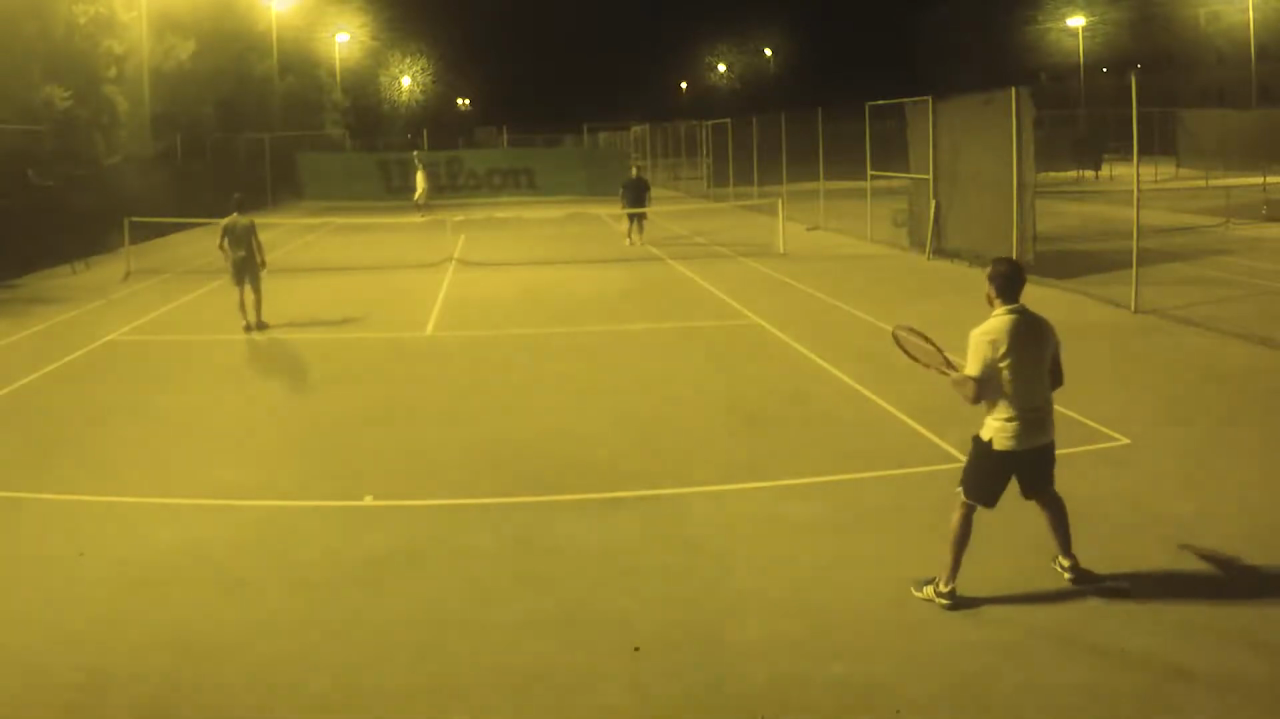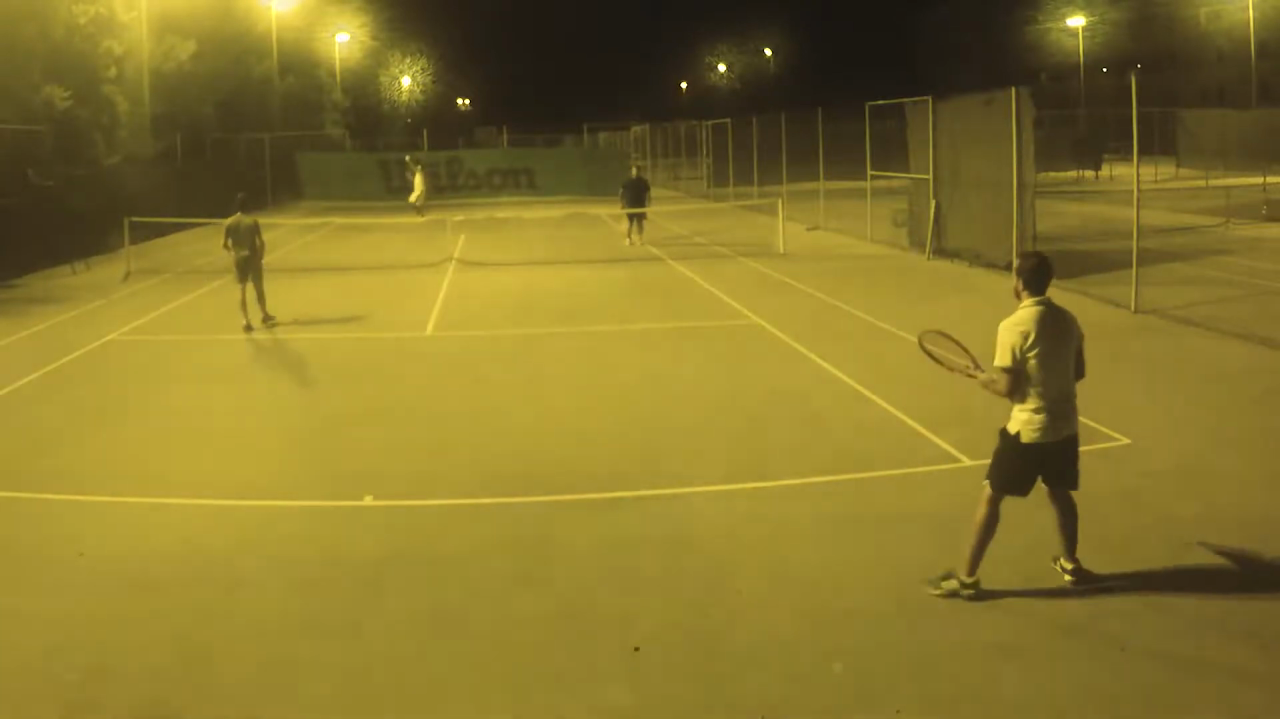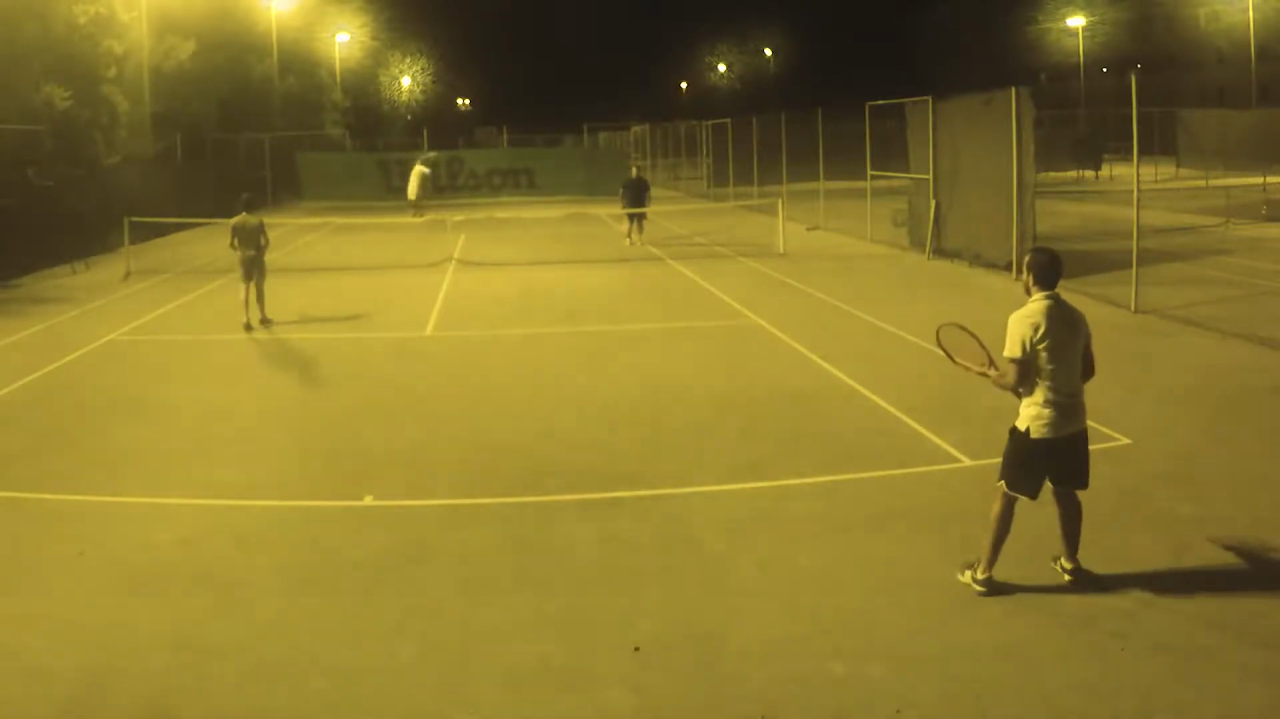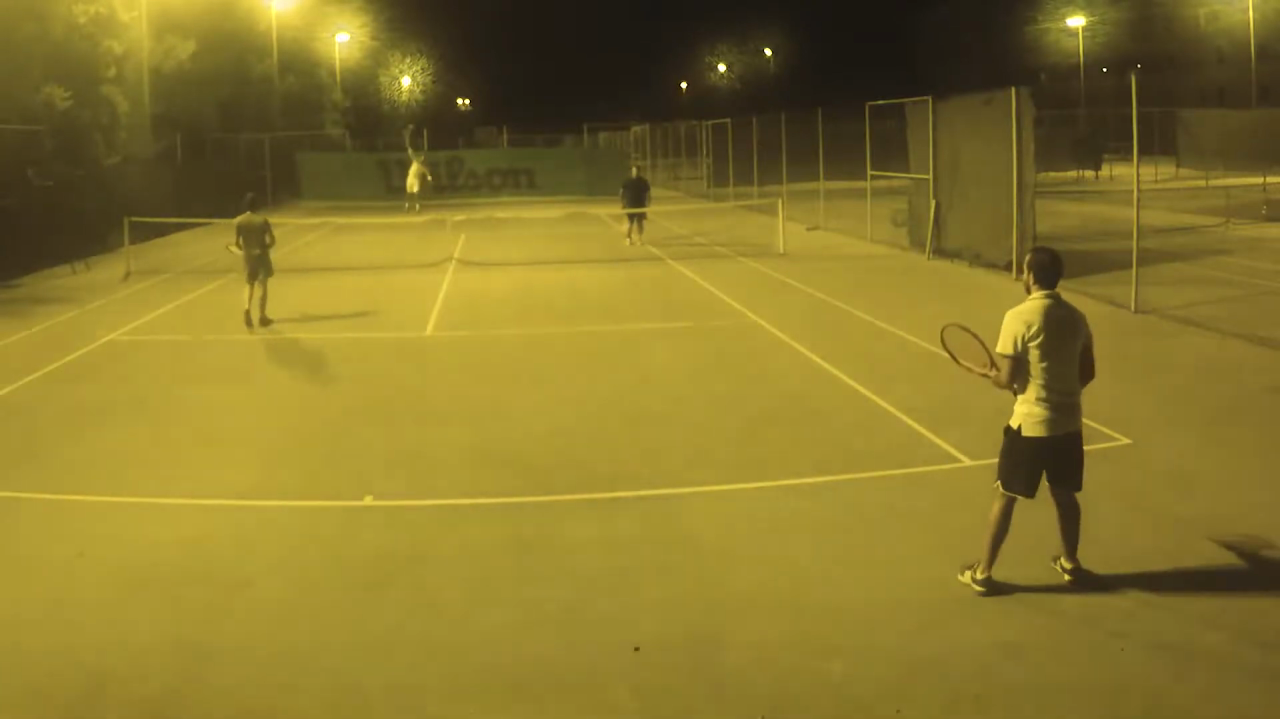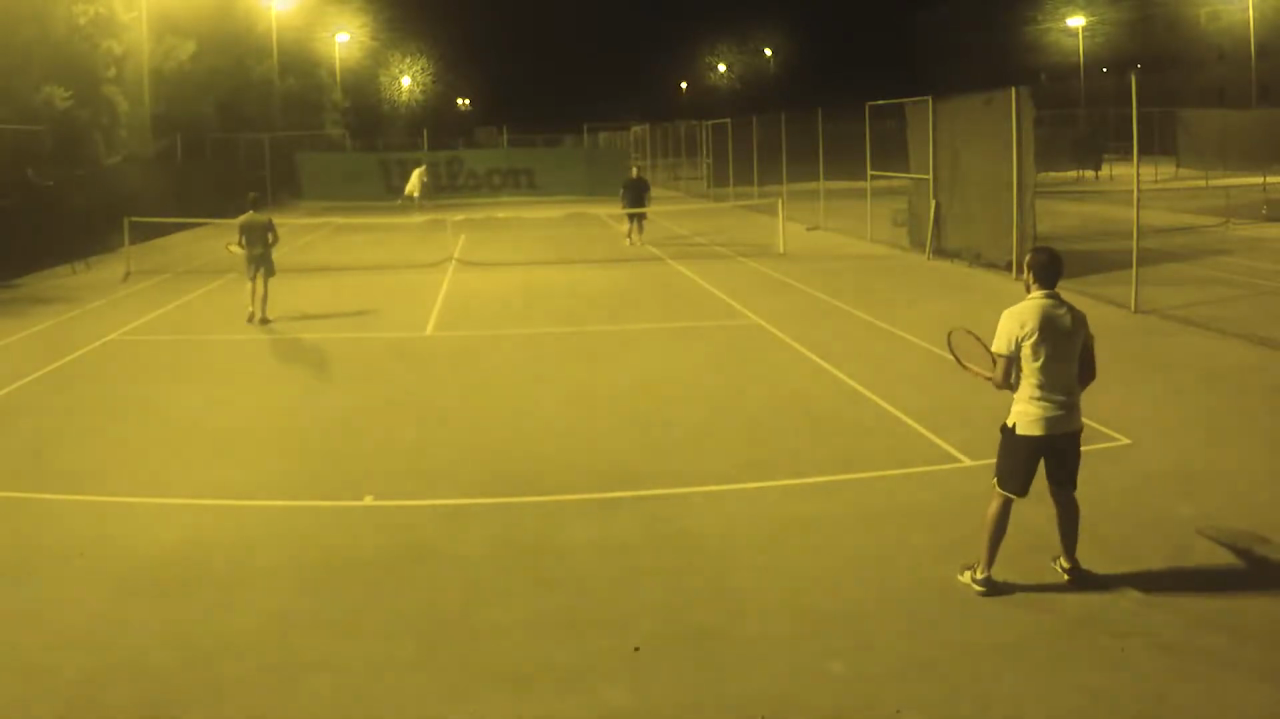
dt=0.2s
person 1, frame 1
left shoulder: (985, 335)
right shoulder: (1044, 327)
left elbow: (974, 396)
right elbow: (1056, 380)
left wrist: (958, 381)
left hip: (1002, 436)
right hip: (1040, 432)
left knee: (966, 505)
right knee: (1046, 496)
left ankle: (945, 585)
right ankle: (1069, 561)
person 1, frame 2
left shoulder: (1014, 326)
right shoulder: (1068, 320)
left elbow: (1007, 389)
right elbow: (1078, 372)
left wrist: (984, 380)
left hip: (1028, 429)
right hip: (1065, 425)
left knee: (991, 496)
right knee: (1061, 494)
left ankle: (967, 577)
right ankle: (1070, 563)
person 1, frame 3
left shoulder: (1023, 319)
right shoulder: (1076, 316)
left elbow: (1015, 381)
right elbow: (1088, 370)
left wrist: (995, 376)
left hip: (1037, 425)
right hip: (1073, 421)
left knee: (1007, 495)
right knee: (1066, 493)
left ankle: (982, 572)
right ankle: (1070, 563)
person 1, frame 4
left shoulder: (1019, 317)
right shoulder: (1076, 317)
left elbow: (1007, 379)
right elbow: (1088, 373)
left wrist: (994, 377)
left hip: (1031, 423)
right hip: (1068, 422)
left knee: (1006, 497)
right knee: (1064, 494)
left ankle: (983, 572)
right ankle: (1070, 563)
person 1, frame 5
left shoulder: (1015, 317)
right shoulder: (1076, 317)
left elbow: (1001, 379)
right elbow: (1089, 374)
left wrist: (1009, 384)
left hip: (1027, 422)
right hip: (1067, 421)
left knee: (1003, 496)
right knee: (1064, 494)
left ankle: (982, 572)
right ankle: (1068, 562)
